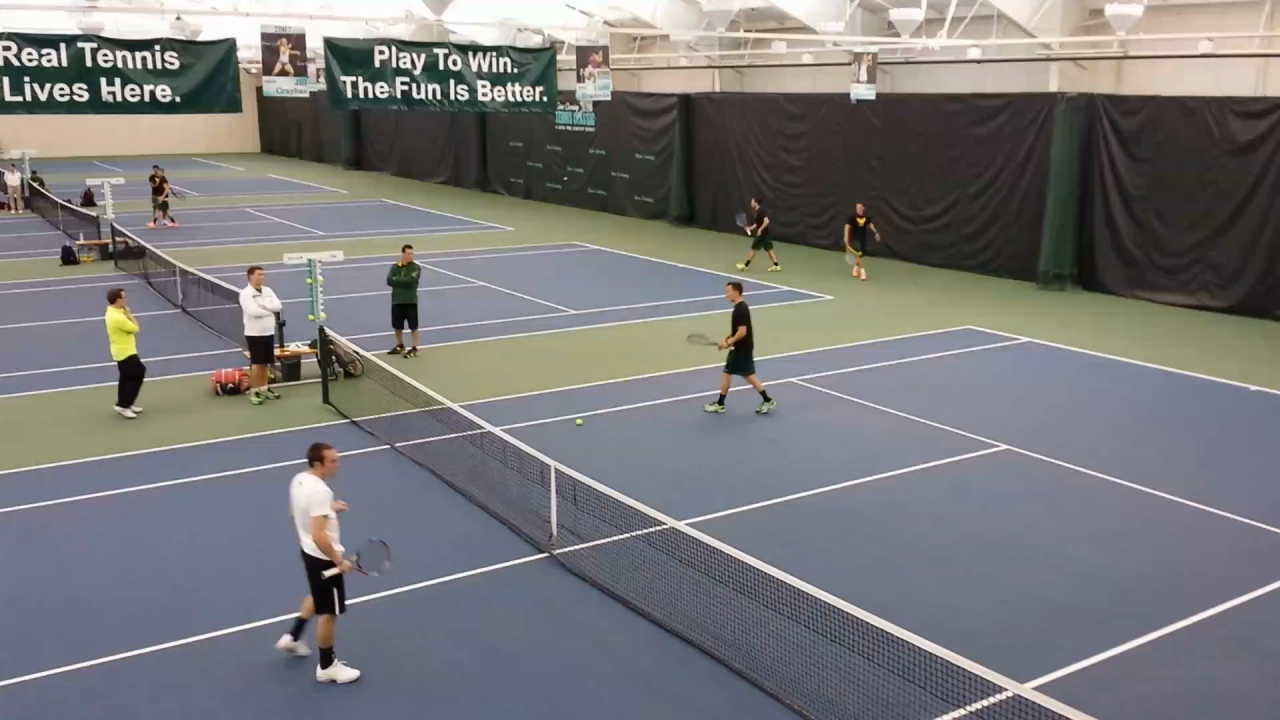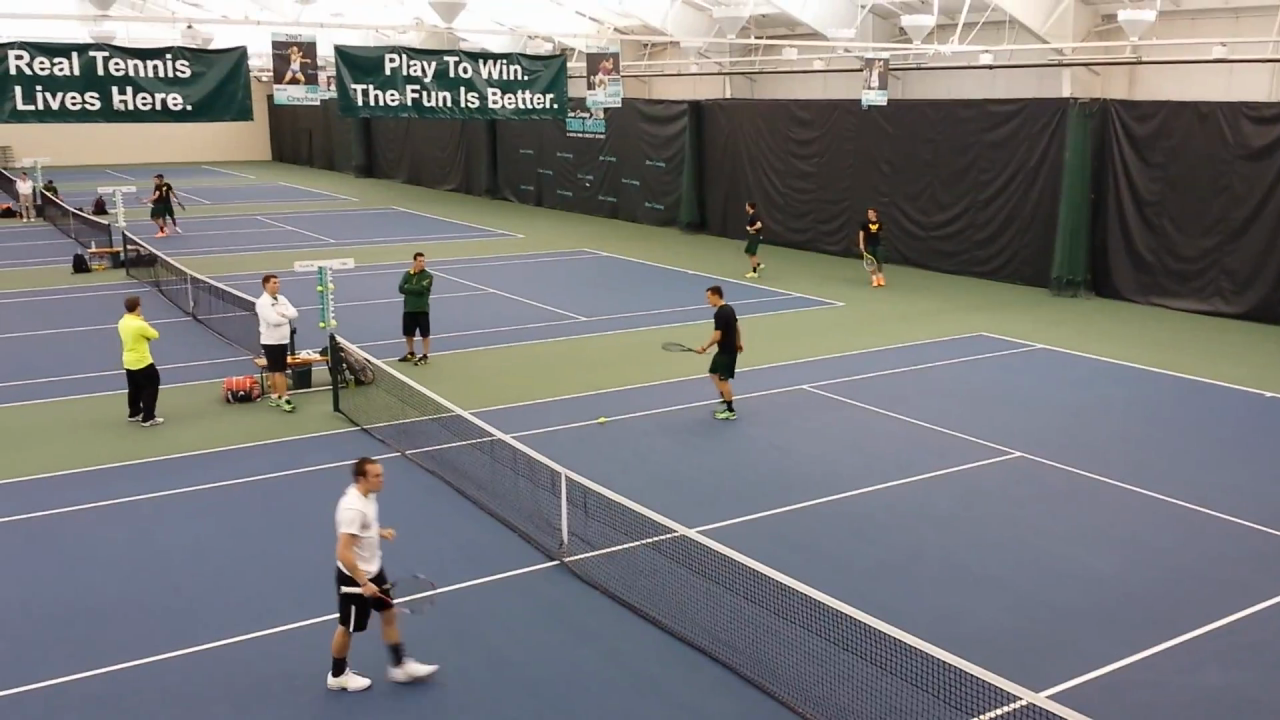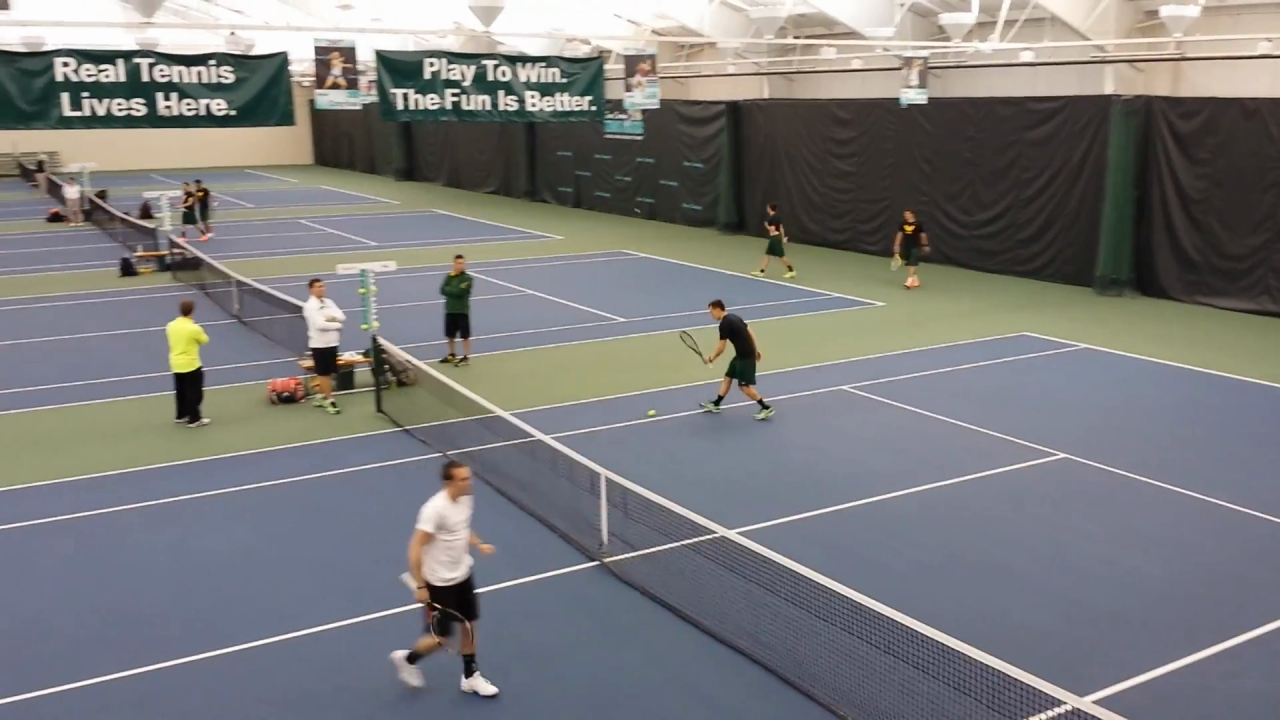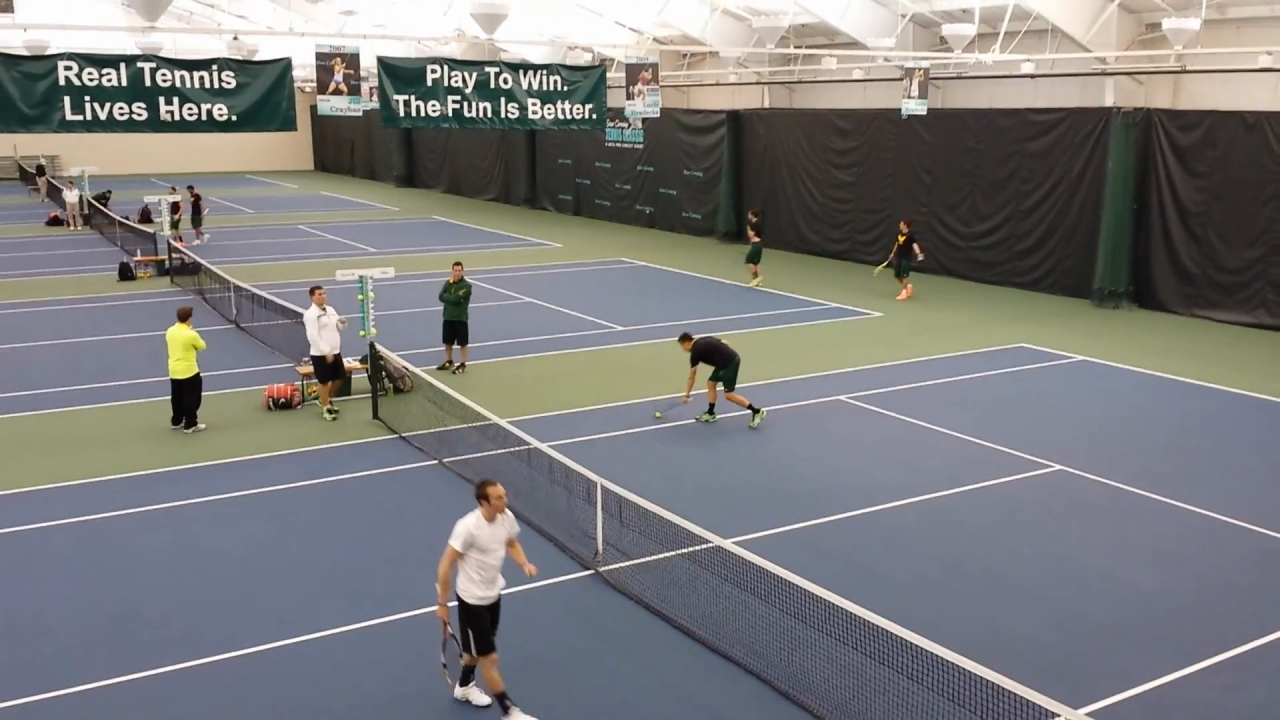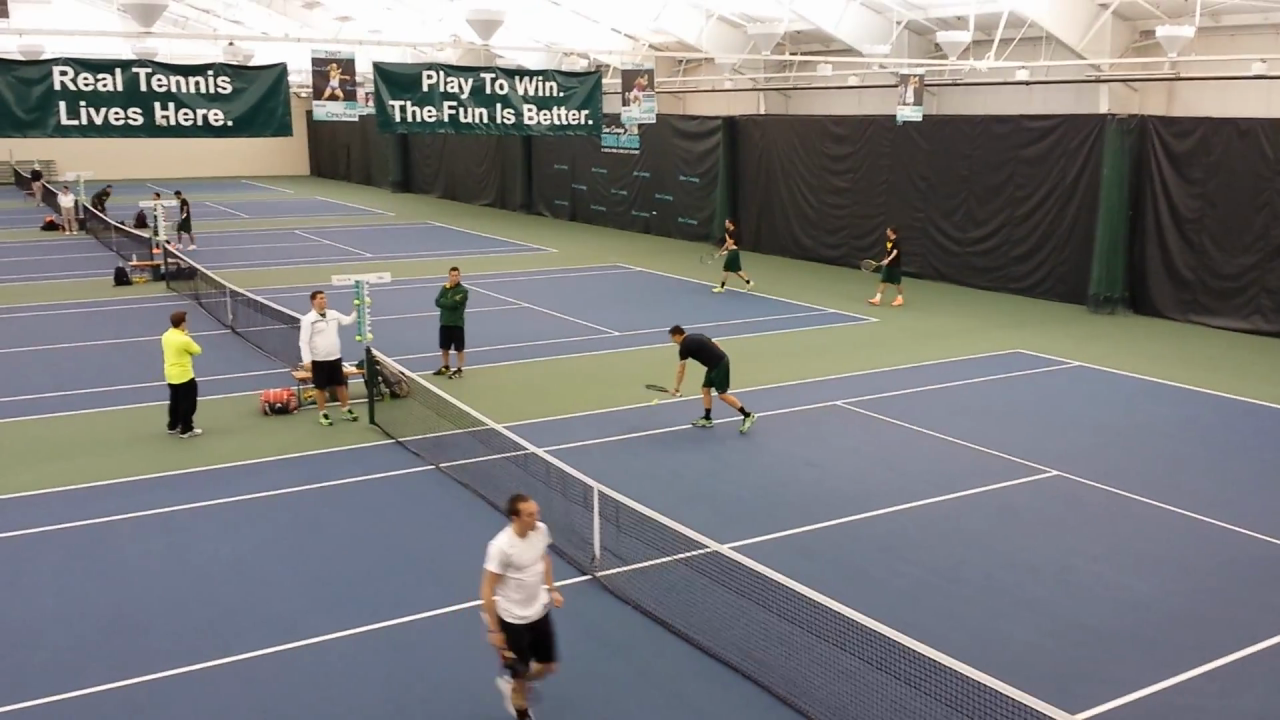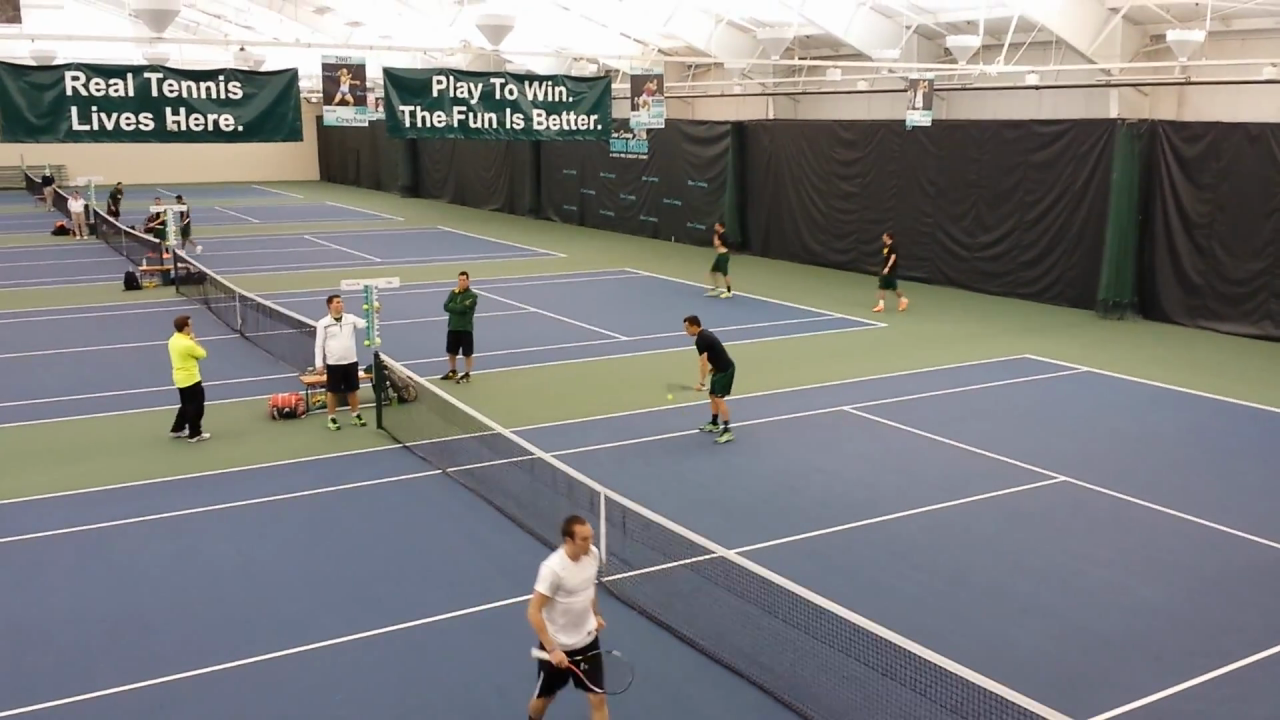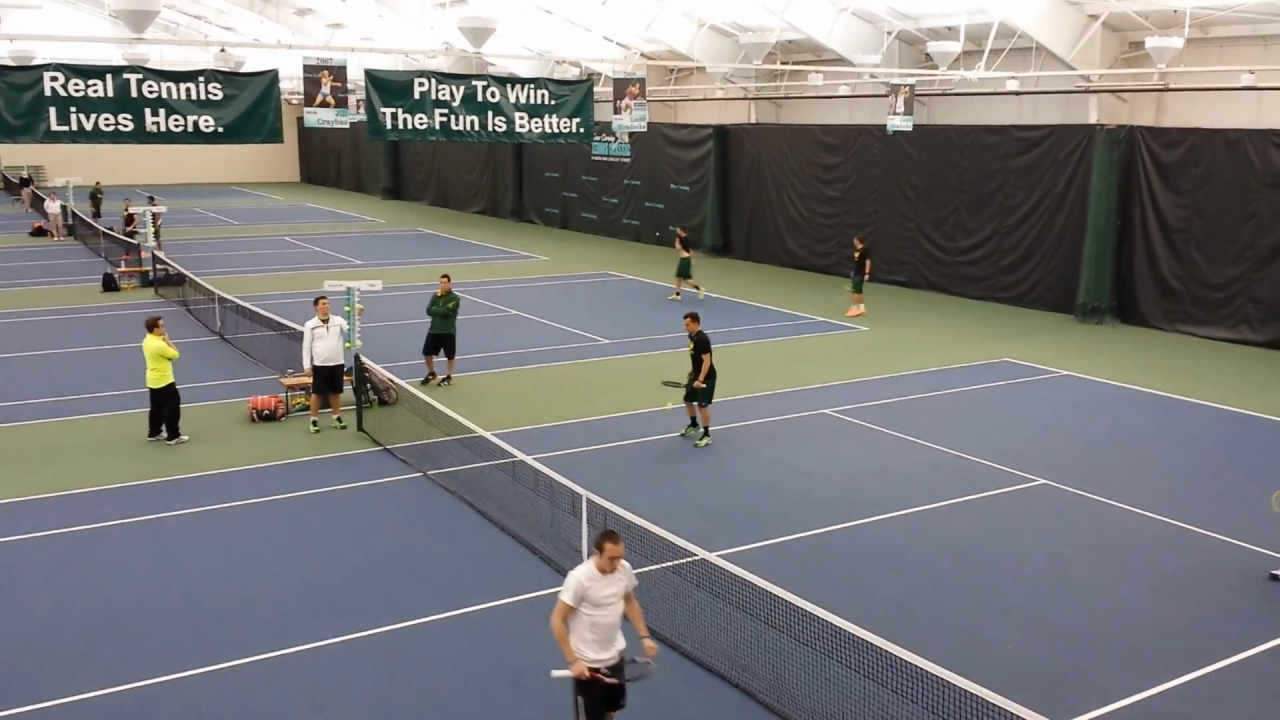
dt=0.3s
person 1, frame 1
left shoulder: (299, 479)
right shoulder: (319, 492)
right elbow: (319, 536)
right wrist: (339, 561)
left hip: (311, 554)
right hip: (323, 558)
left knee: (317, 599)
right knee: (330, 613)
left ankle: (292, 637)
right ankle: (327, 666)
person 1, frame 2
left shoulder: (365, 495)
right shoulder: (353, 508)
right elbow: (343, 552)
left wrist: (379, 532)
right wrist: (363, 583)
left hip: (372, 568)
right hip: (354, 576)
left knee: (389, 614)
right knee: (349, 627)
left ankle: (401, 666)
right ankle: (337, 675)
person 1, frame 3
left shoulder: (466, 499)
right shoulder: (435, 509)
right elbow: (415, 549)
left wrist: (478, 544)
right wrist: (421, 587)
left hip: (463, 576)
right hip: (440, 583)
left knee: (468, 627)
right knee: (440, 637)
left ankle: (471, 676)
right ankle: (406, 659)
person 1, frame 4
left shoulder: (506, 517)
right shoulder: (467, 527)
left elbow: (512, 543)
right elbow: (445, 565)
left wrist: (525, 564)
right wrist: (442, 602)
left hip: (493, 594)
right hip: (473, 601)
left knee: (478, 649)
right knee: (489, 658)
left ankle: (465, 686)
person 1, frame 5
left shoulder: (541, 530)
right shoulder: (501, 547)
right elbow: (487, 591)
left wrist: (551, 589)
right wrist: (493, 629)
left hip: (540, 612)
right hip: (512, 621)
left knee: (548, 666)
right knee: (521, 678)
left ankle: (512, 684)
person 1, frame 6
left shoulder: (592, 554)
right shoulder: (552, 568)
right elbow: (534, 612)
right wrist: (552, 649)
left hip: (587, 639)
right hip: (558, 646)
left knee: (598, 700)
right knee: (544, 698)
person 1, frame 7
left shoulder: (624, 570)
right shoulder: (579, 578)
right elbow: (557, 621)
left wrist: (645, 637)
right wrist: (573, 661)
left hip: (615, 657)
right hip: (587, 664)
